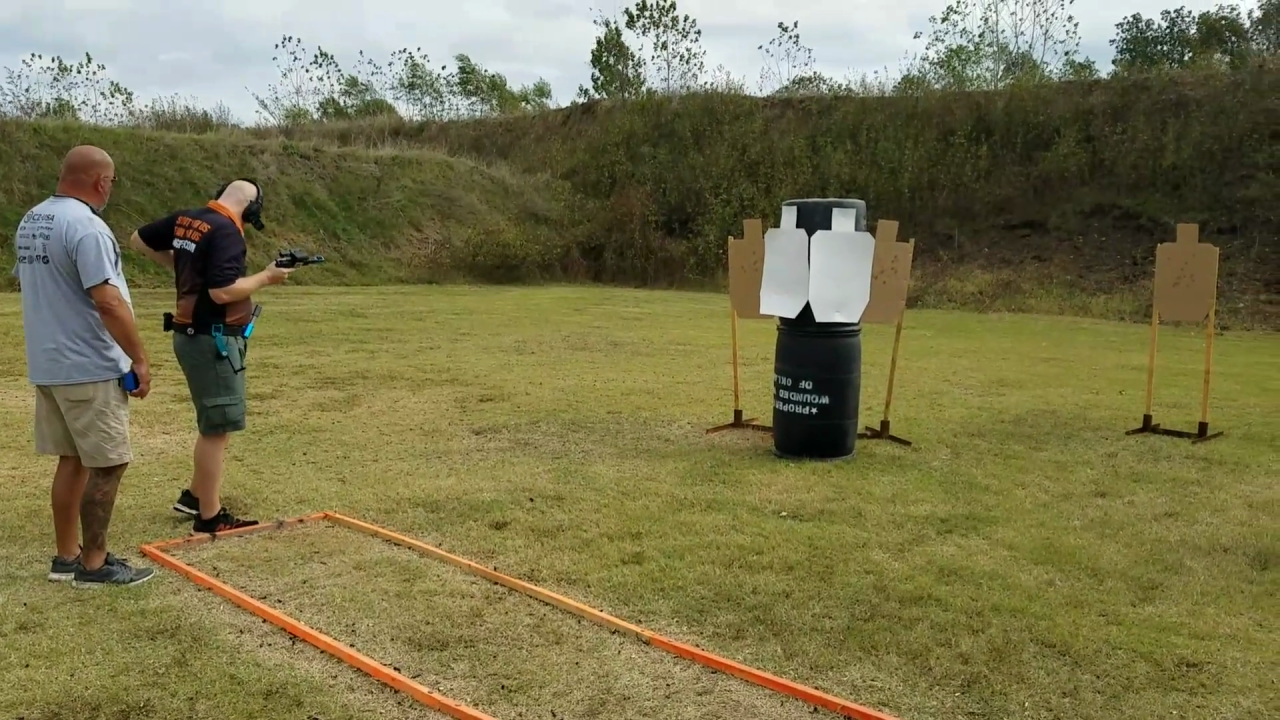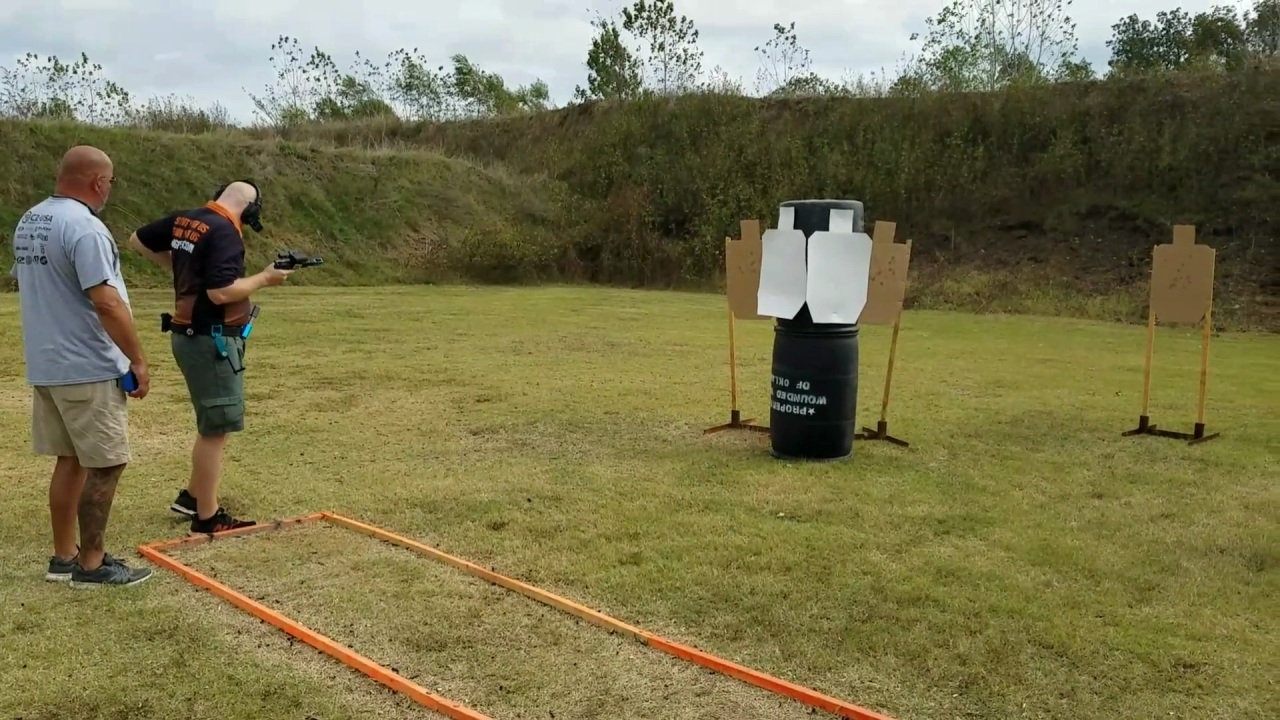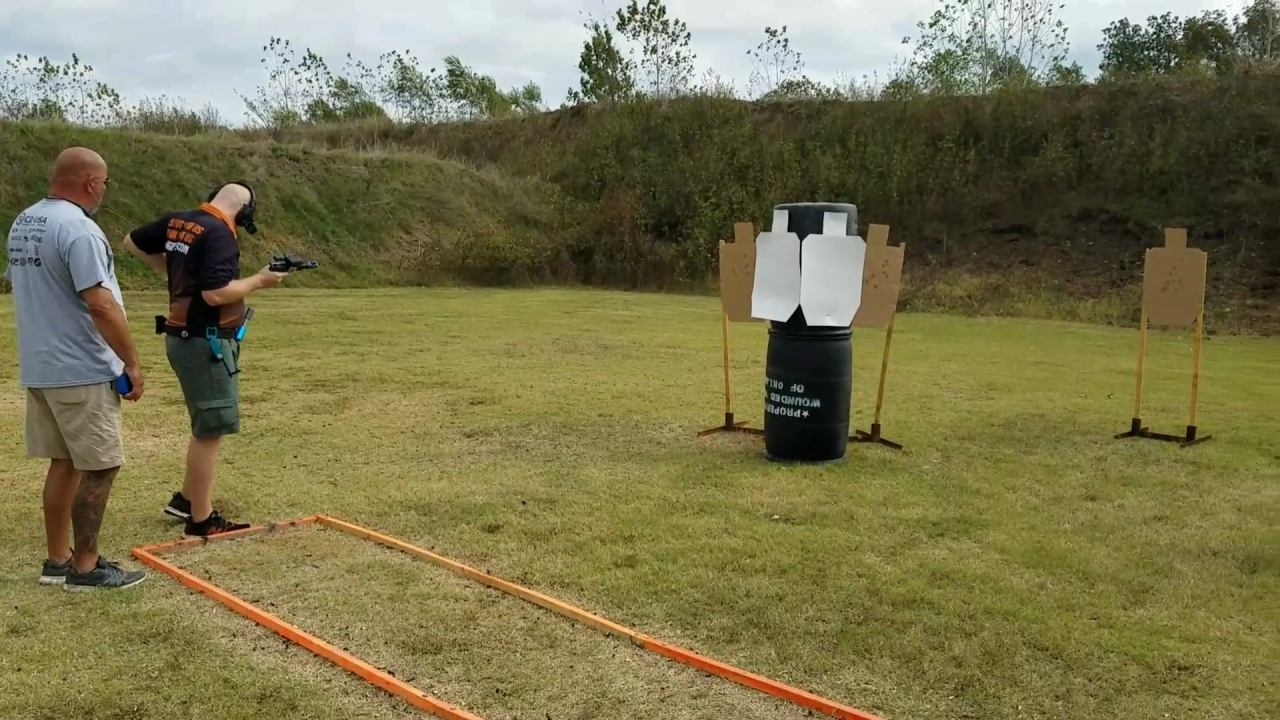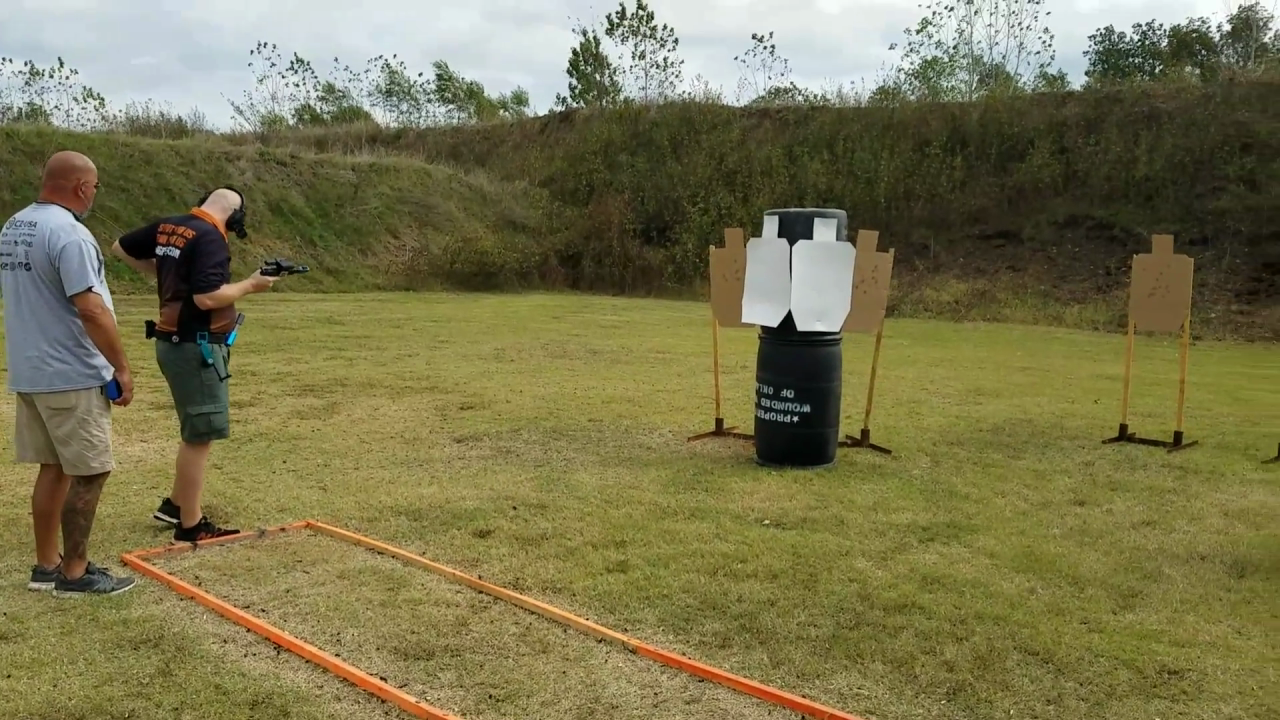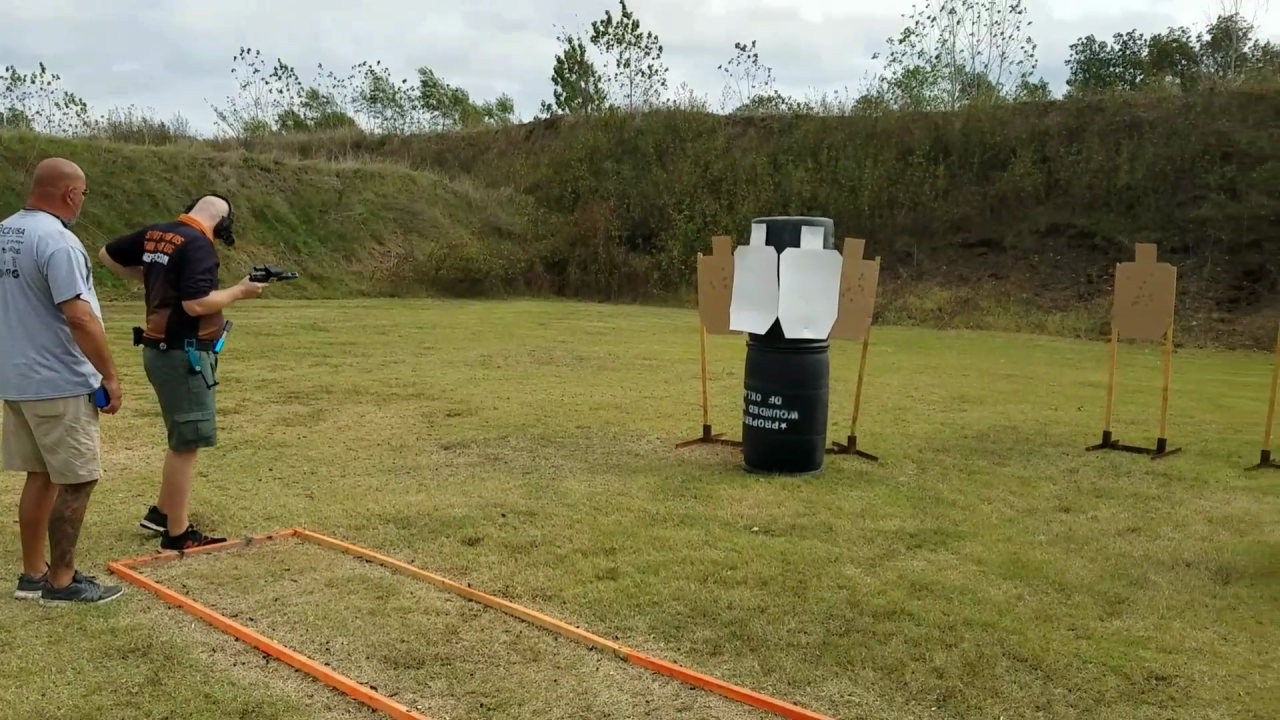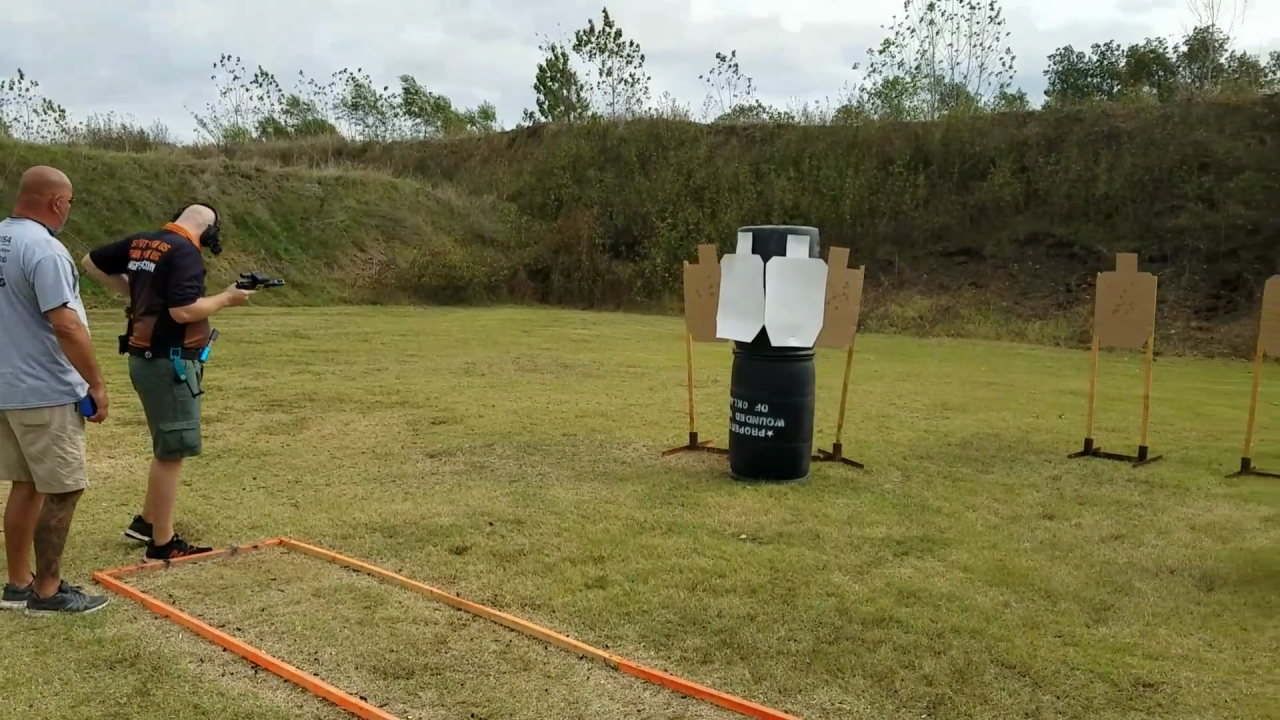
dt=0.1s
person 1, frame 1
left shoulder: (31, 221)
right shoulder: (86, 226)
right elbow: (108, 302)
right wrist: (139, 359)
left hip: (49, 365)
right hip: (89, 369)
left knee: (72, 461)
right knee: (106, 464)
left ankle: (67, 556)
right ankle: (94, 563)
person 1, frame 2
left shoulder: (29, 222)
right shoulder: (84, 227)
right elbow: (107, 303)
right wrist: (137, 360)
left hip: (47, 366)
right hip: (87, 369)
left knee: (70, 461)
right knee: (105, 464)
left ankle: (64, 556)
right ankle: (91, 563)
person 1, frame 3
left shoulder: (22, 224)
right shoulder: (79, 229)
right elbow: (101, 305)
right wrist: (132, 363)
left hip: (40, 368)
right hip: (81, 371)
left knee: (64, 463)
right knee: (98, 467)
left ankle: (58, 558)
right ankle: (85, 566)
person 1, frame 4
right shoulder: (68, 234)
right elbow: (91, 311)
right wrist: (121, 368)
right hip: (70, 376)
left knee: (53, 469)
right knee: (88, 473)
left ankle: (46, 564)
right ankle: (74, 572)
person 1, frame 5
right shoulder: (57, 240)
right elbow: (79, 317)
right wrist: (110, 374)
right hip: (59, 385)
left knee: (41, 477)
right knee: (76, 481)
right ankle: (62, 580)
person 1, frame 6
right shoulder: (43, 248)
right elbow: (66, 326)
right wrist: (96, 384)
right hip: (45, 394)
right knee: (62, 490)
right ankle: (47, 591)
person 2, frame 1
left shoulder: (184, 220)
right shoulder: (225, 231)
left elbow: (139, 239)
right elbow: (222, 292)
right wrist: (266, 276)
left hip: (193, 335)
right hip: (212, 339)
left knee: (214, 423)
right knee: (217, 427)
left ankle: (194, 496)
right ankle: (210, 516)
person 2, frame 2
left shoulder: (182, 220)
right shoulder: (224, 232)
left elbow: (138, 240)
right elbow: (220, 292)
right wrist: (265, 278)
left hip: (191, 335)
right hip: (211, 339)
left knee: (213, 423)
right knee: (216, 428)
left ankle: (192, 496)
right ankle: (207, 516)
person 2, frame 3
left shoulder: (176, 222)
right shoulder: (218, 234)
left elbow: (131, 242)
right elbow: (215, 293)
right wrist: (259, 280)
left hip: (185, 337)
right hip: (205, 341)
left knee: (207, 425)
right knee: (210, 430)
left ankle: (185, 499)
right ankle: (201, 519)
person 2, frame 4
left shoulder: (166, 227)
right shoulder: (210, 238)
left elbow: (120, 248)
right elbow: (207, 297)
right wrist: (250, 284)
left hip: (174, 342)
right hip: (195, 346)
left knee: (197, 430)
right knee: (200, 436)
left ankle: (175, 505)
right ankle: (190, 524)
person 2, frame 5
left shoulder: (154, 234)
right shoulder: (198, 244)
left elbow: (106, 255)
right elbow: (196, 303)
right wrist: (240, 290)
left hip: (161, 349)
right hip: (183, 353)
left knee: (183, 438)
right knee: (187, 443)
left ankle: (162, 512)
right ankle: (177, 533)
person 2, frame 6
left shoulder: (139, 243)
right shoulder: (185, 252)
left elbow: (90, 262)
right elbow: (183, 311)
right wrist: (227, 298)
left hip: (146, 357)
right hip: (168, 361)
left knee: (169, 447)
right knee: (172, 452)
left ankle: (146, 522)
right ankle: (162, 542)
